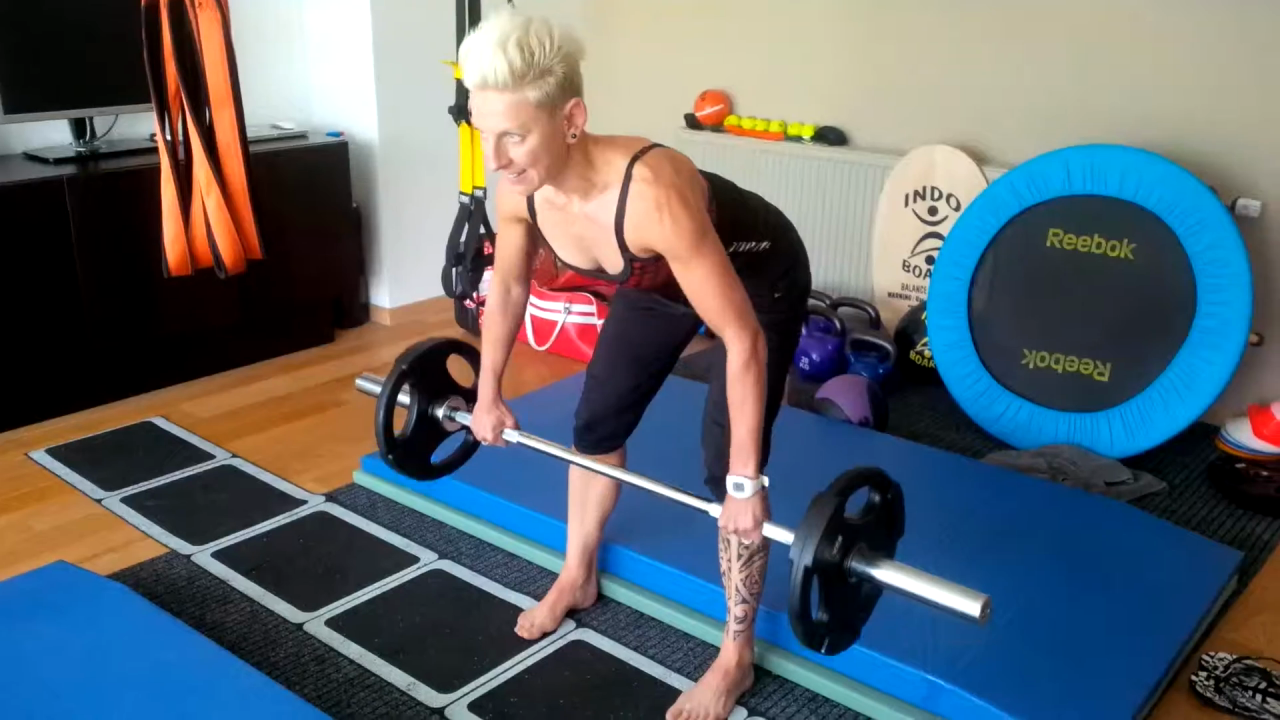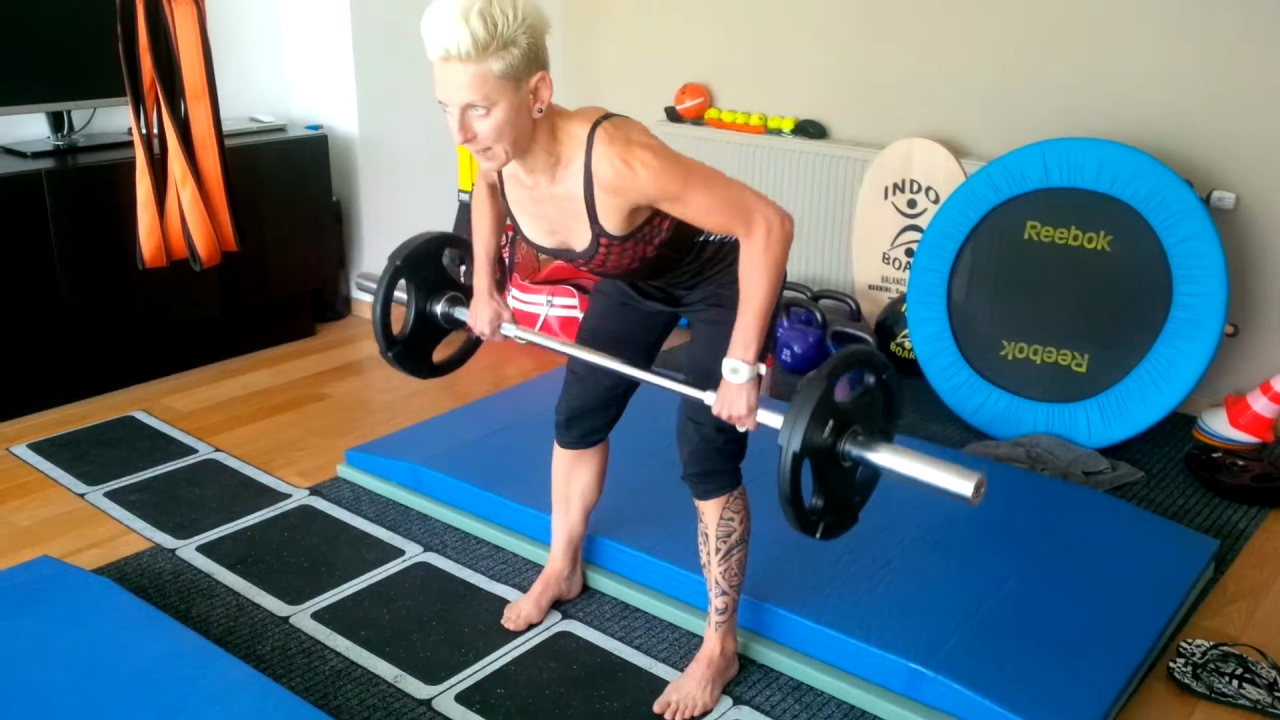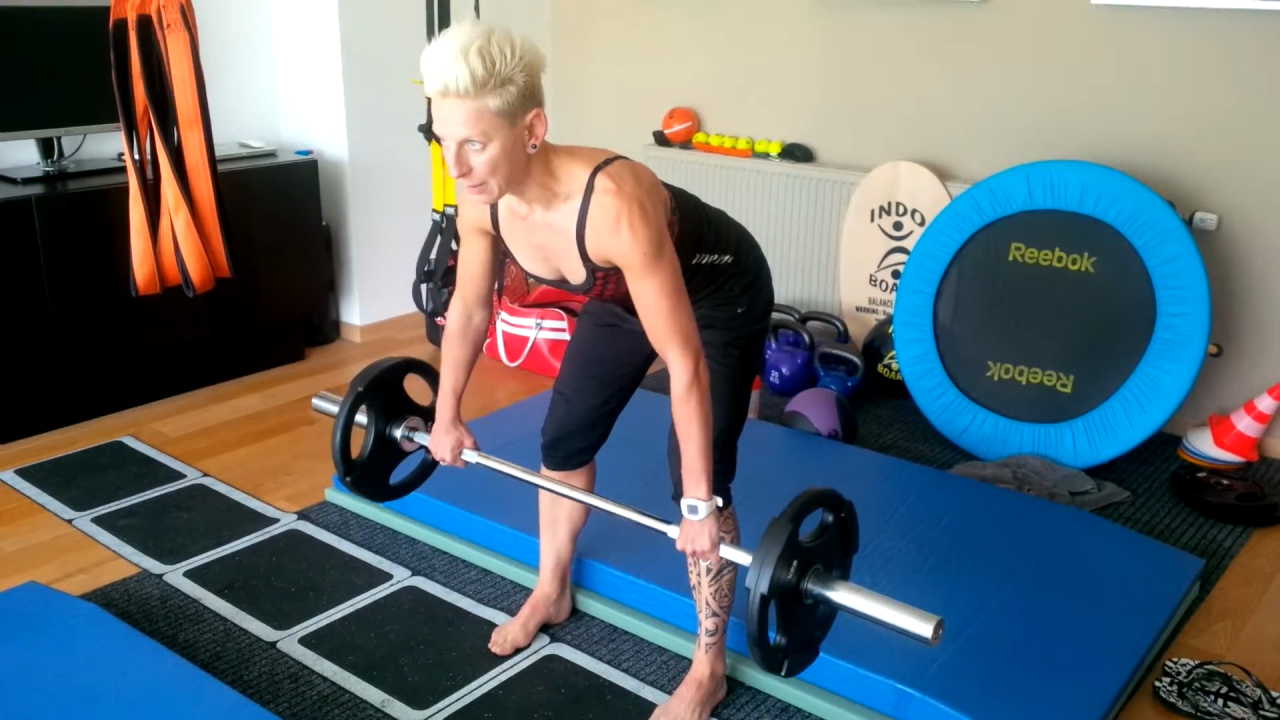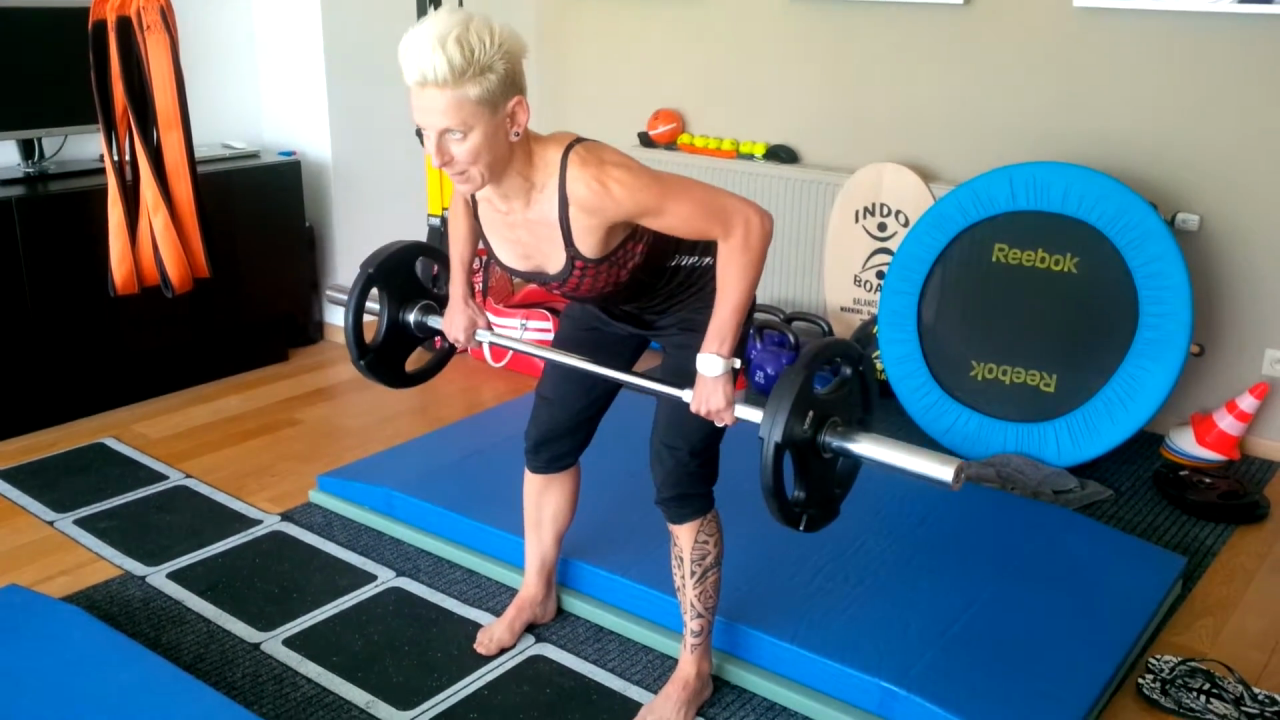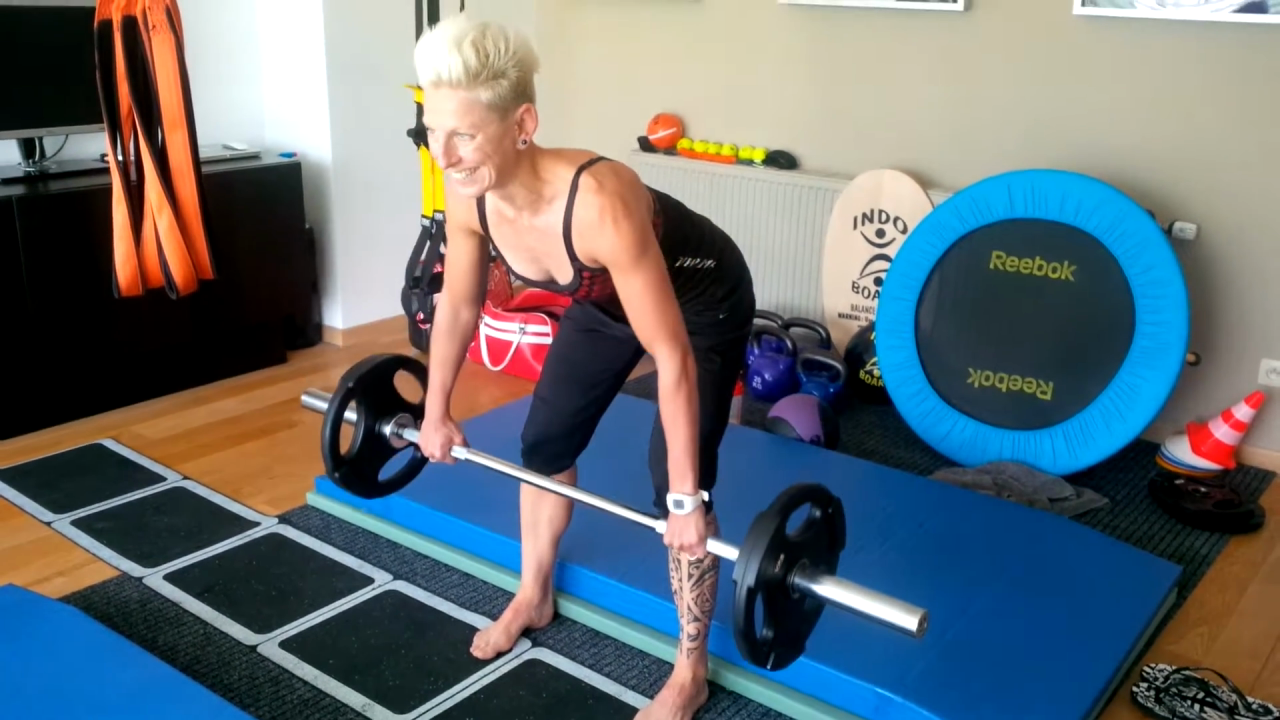
dt=1s
person 1, frame 1
left shoulder: (652, 193)
right shoulder: (519, 189)
left elbow: (743, 341)
right elbow: (507, 286)
left wrist: (747, 483)
right wrist: (488, 394)
left hip: (760, 275)
right hip: (660, 277)
left knee: (724, 459)
right knee: (595, 423)
left ankle: (736, 656)
right ankle: (578, 578)
person 1, frame 2
left shoulder: (615, 157)
right shoulder: (497, 153)
left elbow: (767, 227)
left wrist: (741, 367)
right wrist: (485, 286)
left hip: (721, 271)
right hip: (636, 272)
left knee: (707, 449)
right knee: (577, 414)
left ankle: (719, 645)
right ankle: (563, 569)
person 1, frame 3
left shoulder: (613, 206)
right shoulder: (482, 199)
left elbow: (688, 366)
right elbow: (468, 309)
left wrist: (699, 504)
right wrist: (446, 416)
left hip: (721, 294)
right hip: (625, 290)
left knee: (696, 482)
right knee: (563, 437)
right ankle: (551, 593)
person 1, frame 4
left shoulder: (590, 179)
right shoulder: (470, 173)
left elbow: (748, 224)
left wrist: (715, 363)
right wrist: (460, 293)
left hip: (692, 297)
right hip: (605, 299)
left knee: (678, 480)
right knee: (547, 441)
right ankle: (536, 594)
person 1, frame 5
left shoulder: (599, 204)
right shoulder: (470, 196)
left elbow: (671, 357)
right elbow: (458, 305)
left wrist: (685, 498)
right wrist: (436, 410)
left hip: (701, 299)
right hip: (606, 297)
left knee: (676, 485)
right knee: (543, 443)
right ankle: (533, 598)
